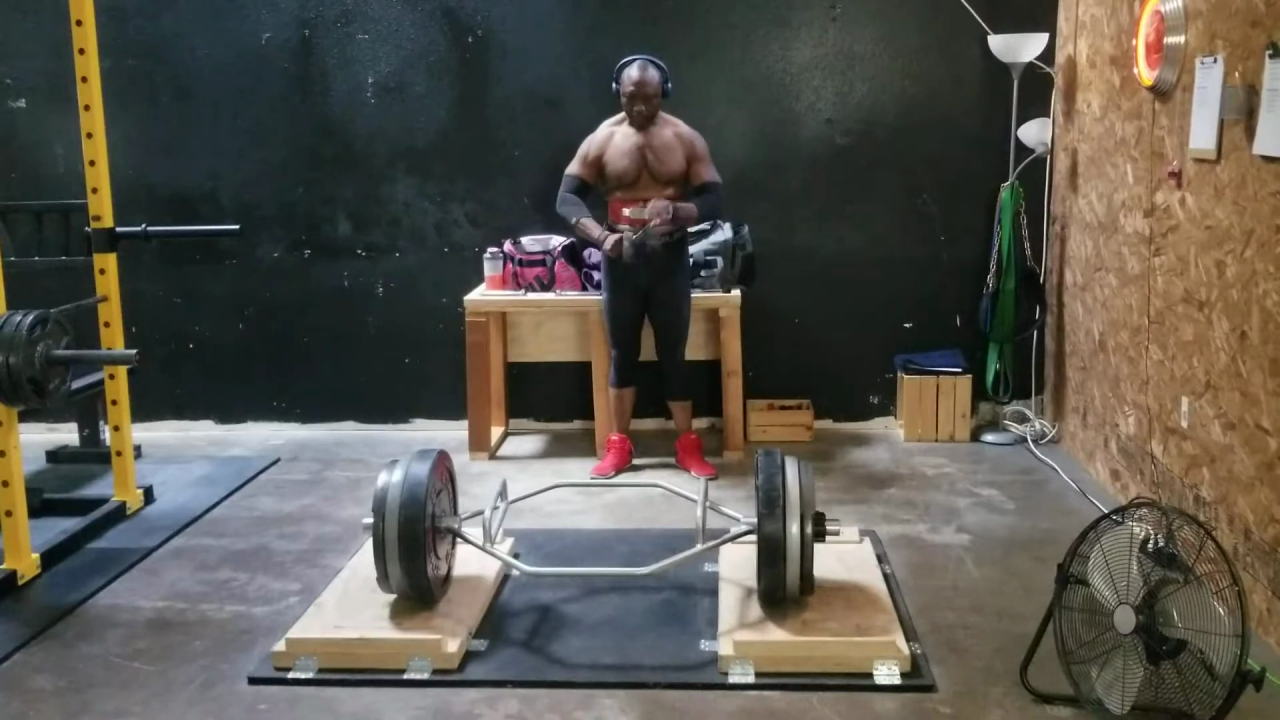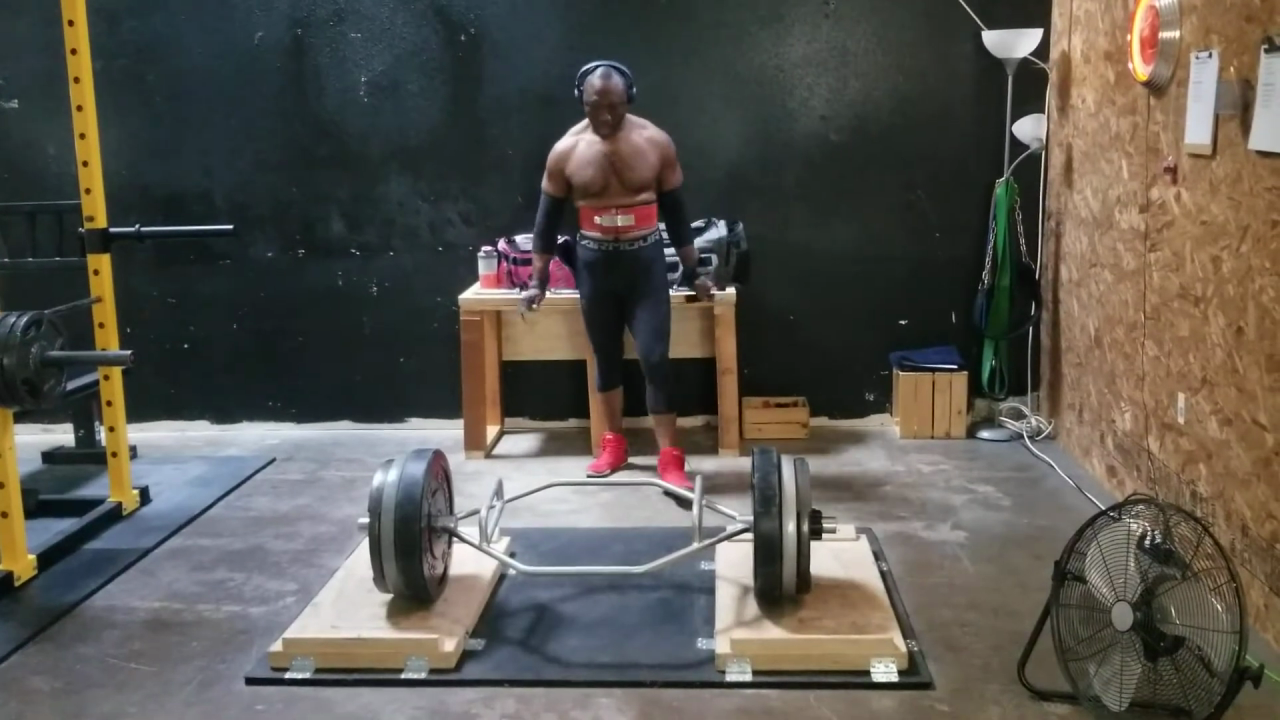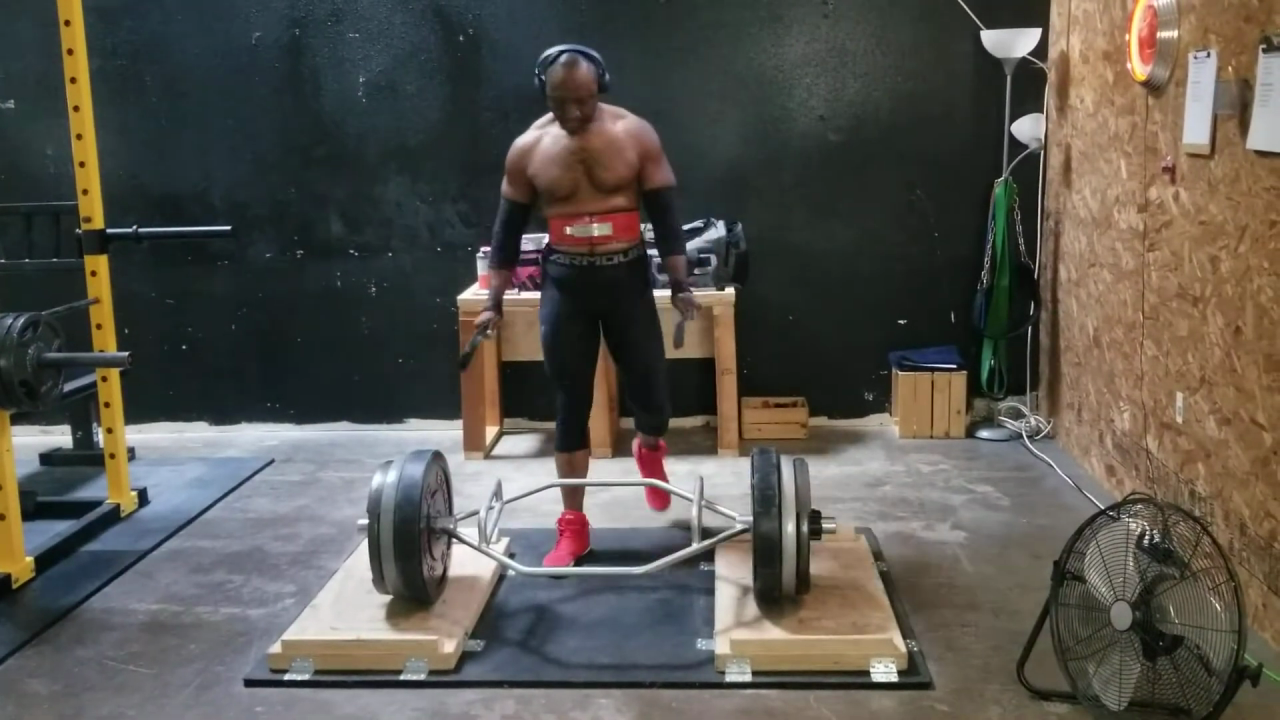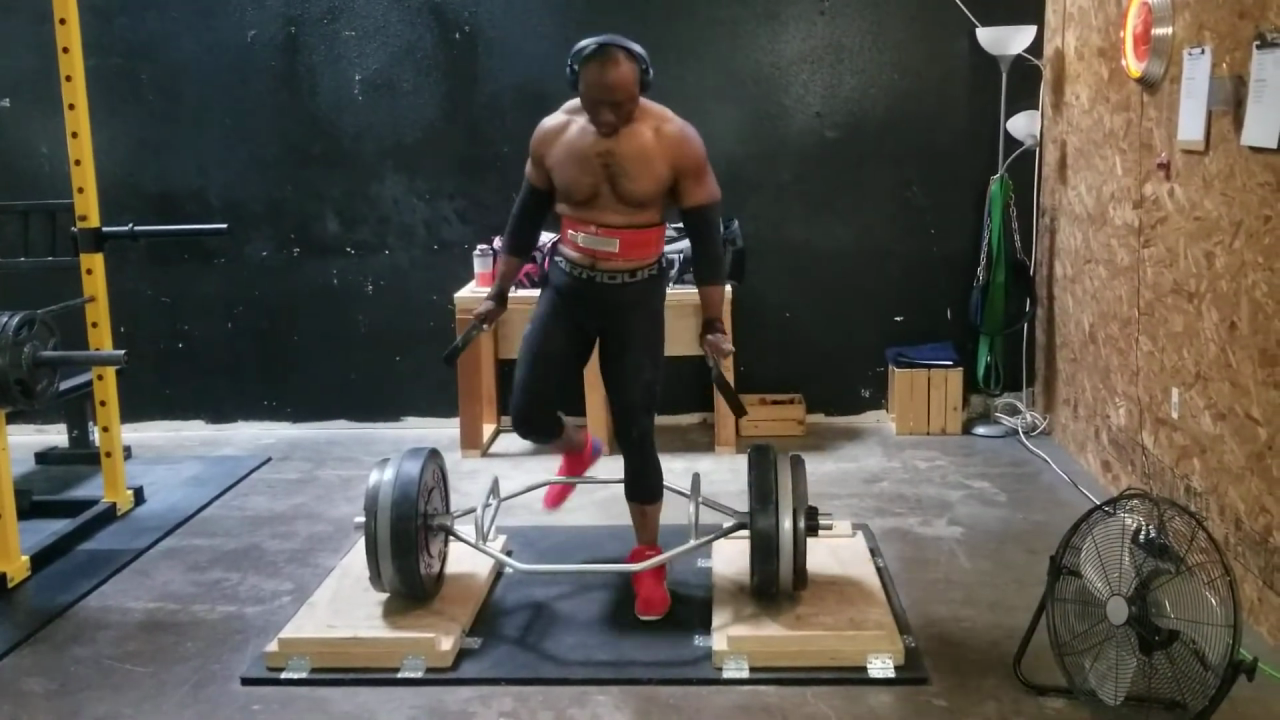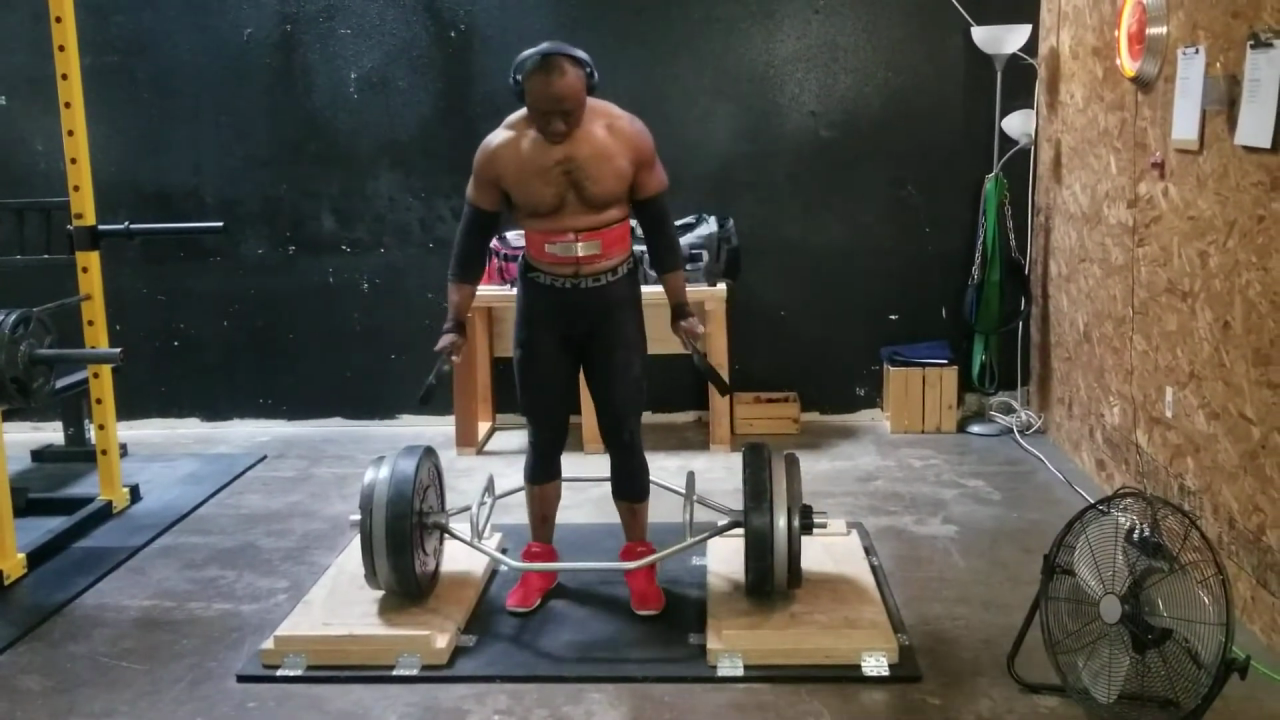
dt=1s
person 1, frame 1
left shoulder: (687, 139)
right shoulder: (601, 140)
left elbow: (713, 201)
right elbow: (566, 198)
left wrist: (677, 212)
right wrist: (601, 235)
left hip: (670, 255)
right hip: (621, 258)
left knee: (673, 353)
right knee: (622, 352)
left ankle: (688, 445)
right ankle: (618, 444)
person 1, frame 2
left shoulder: (656, 142)
right shoulder: (565, 150)
left elbow: (675, 210)
right elbow: (548, 218)
left wrist: (692, 272)
right wrist: (538, 280)
left hip: (645, 260)
right hip: (594, 262)
left knee: (654, 359)
right knee: (606, 358)
left ankle: (670, 458)
right ankle: (613, 443)
person 1, frame 3
left shoulder: (636, 134)
right shoulder: (527, 148)
left elbow: (664, 213)
right elbow: (508, 228)
left wrist: (680, 285)
right wrist: (494, 301)
left hip: (626, 274)
right hip: (563, 281)
left knee: (647, 392)
right knee: (571, 403)
left ankle: (649, 450)
right ankle: (573, 525)
person 1, frame 4
left shoulder: (677, 141)
right shoulder: (552, 132)
left elbow: (706, 235)
right elbow: (525, 217)
left wrist: (713, 324)
right wrist: (498, 293)
left hip: (635, 295)
right hip: (565, 285)
left knee: (635, 432)
right knee: (529, 415)
left ankle: (647, 561)
right ankle: (575, 451)
person 1, frame 5
left shoulder: (628, 135)
right shoulder: (498, 150)
left elbow: (658, 226)
right elbow: (474, 239)
left wrist: (679, 309)
right wrist: (456, 322)
left hip: (614, 299)
right hip: (542, 302)
left knee: (623, 434)
right knee: (545, 434)
left ankle: (638, 557)
right ankle: (540, 557)
